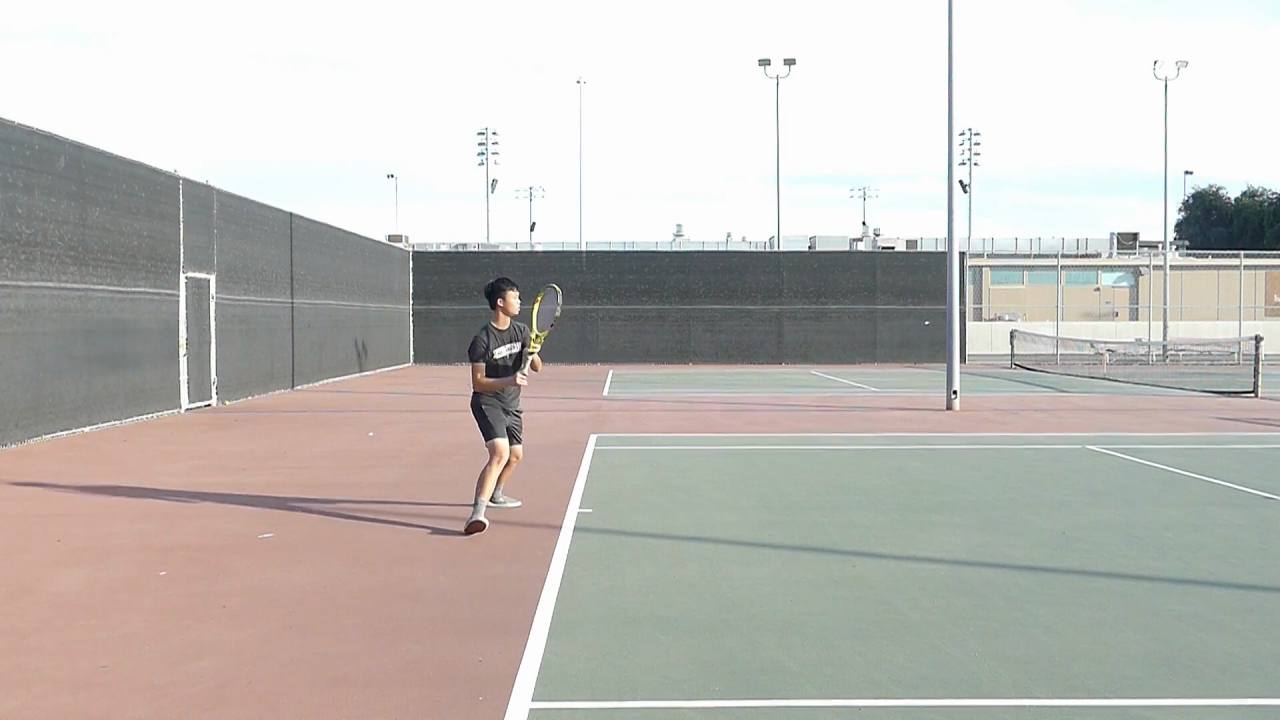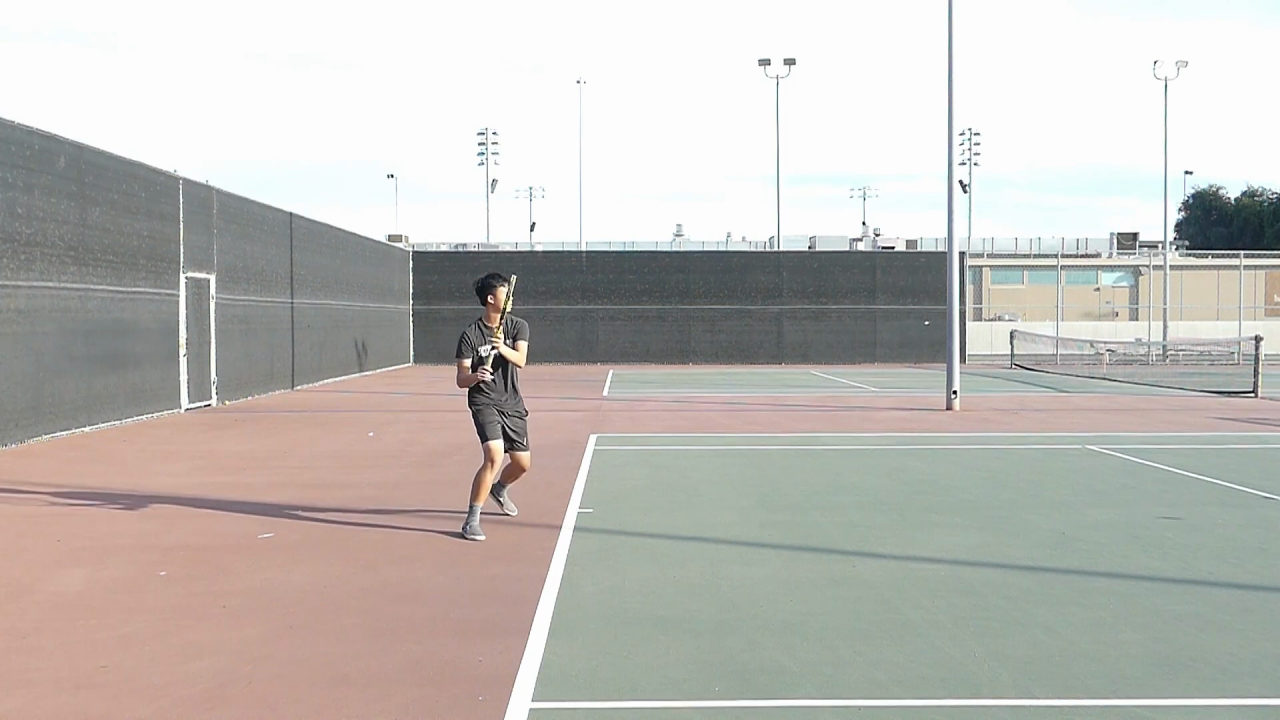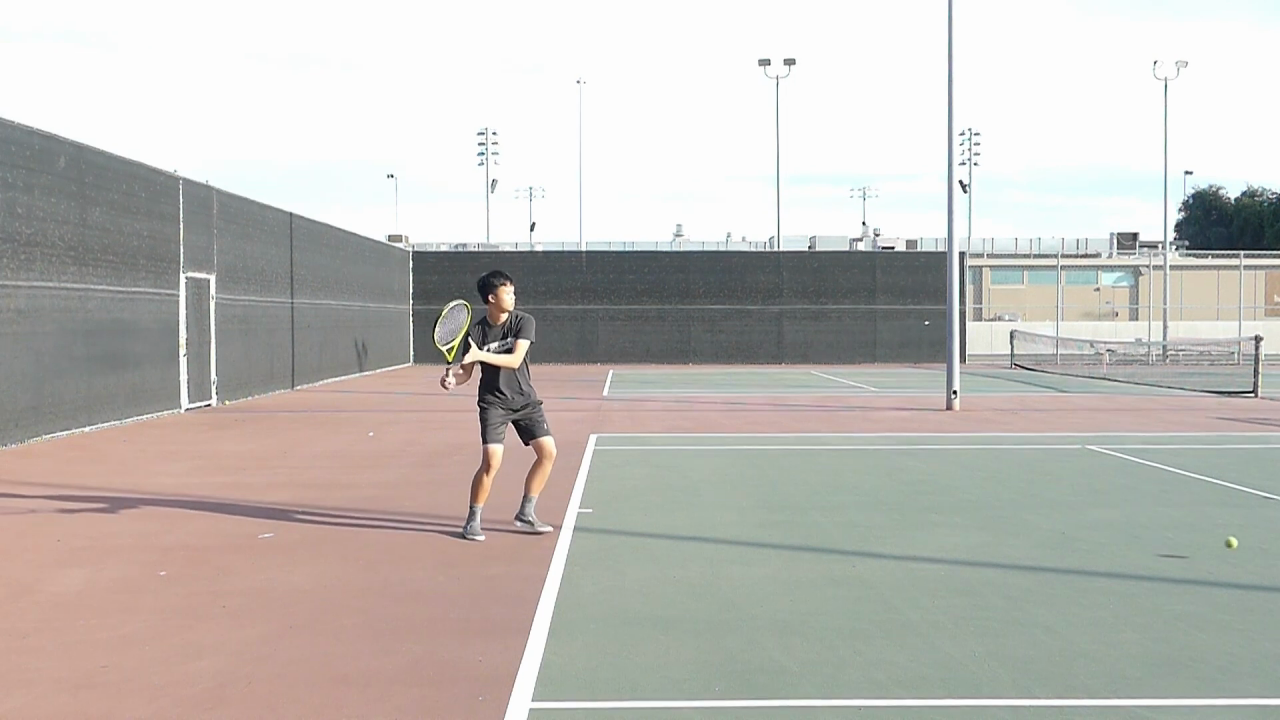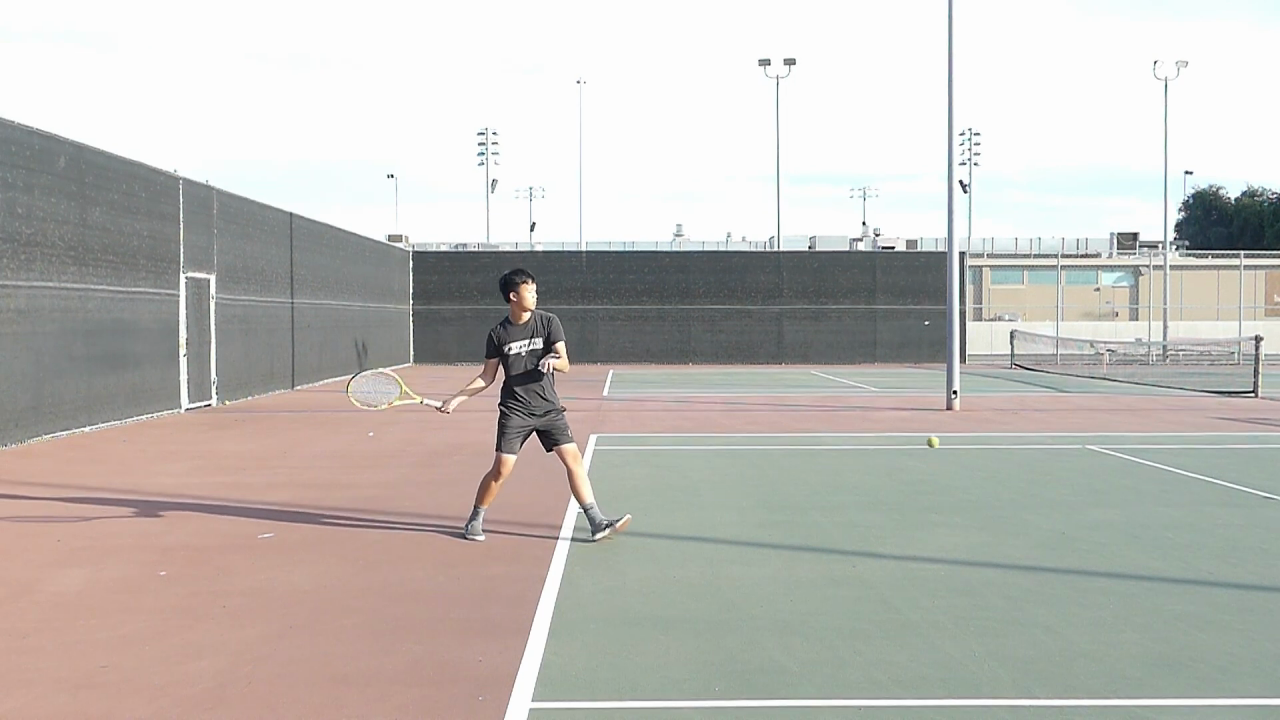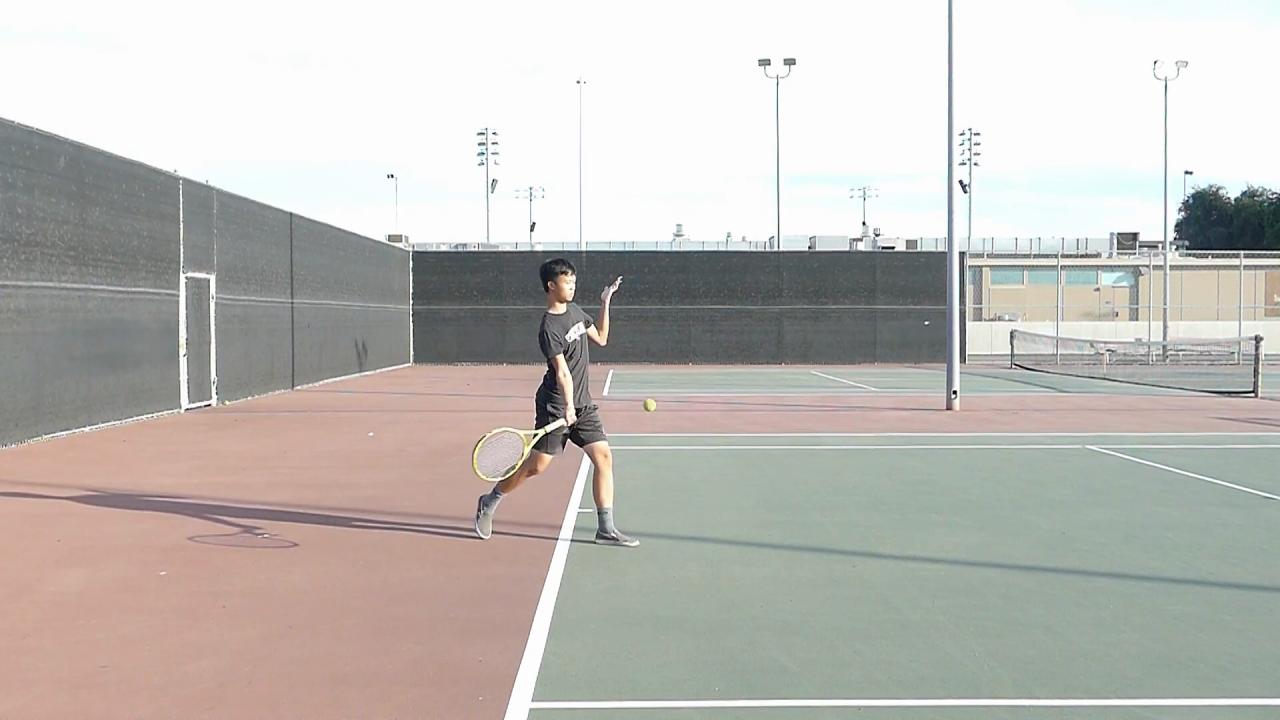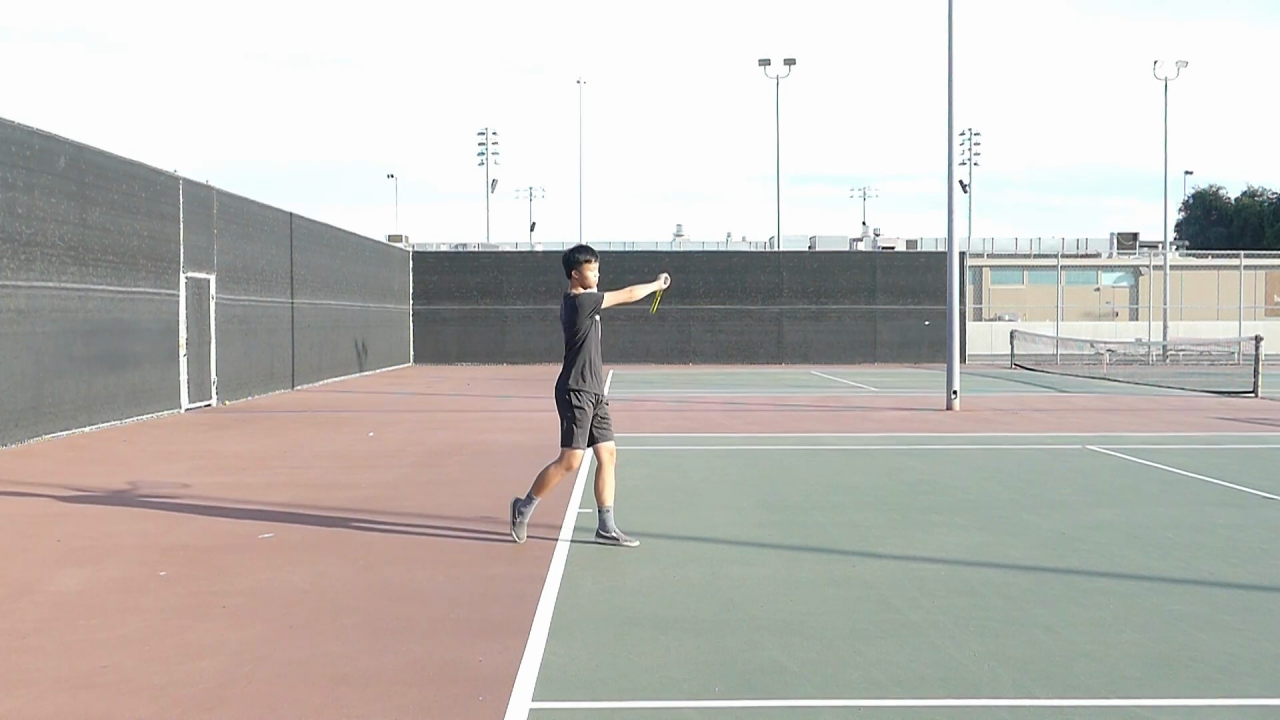
dt=0.4s
person 1, frame 1
left shoulder: (521, 330)
right shoulder: (481, 339)
left elbow: (536, 367)
right elbow: (477, 383)
left wrist: (534, 354)
right wrist: (509, 380)
left hip: (511, 404)
right hip: (487, 404)
left knee: (515, 455)
right knee: (499, 454)
left ankle: (495, 493)
right ankle: (477, 514)
person 1, frame 2
left shoulder: (518, 326)
right shoulder: (470, 335)
left elbow: (521, 360)
right elbow: (460, 380)
left wrist: (502, 348)
right wrist: (475, 375)
left hip: (513, 404)
right hip: (484, 403)
left knee: (523, 464)
right knee: (494, 457)
left ankle: (499, 489)
right ankle: (472, 520)
person 1, frame 3
left shoulder: (524, 321)
right shoulder: (474, 332)
left elbow: (515, 360)
right elbow: (466, 372)
left wrist: (481, 355)
right wrist: (452, 378)
left hip: (525, 399)
right hip: (494, 403)
left knee: (548, 451)
right knee: (491, 461)
left ankle: (526, 513)
right ankle: (473, 520)
person 1, frame 4
left shoulder: (549, 322)
right shoulder: (498, 334)
left elbow: (565, 364)
right elbow: (487, 377)
left wrist: (553, 360)
right wrist: (457, 398)
left hip: (548, 406)
right hip: (515, 410)
left knee: (573, 458)
right knee: (501, 469)
left ankle: (597, 523)
right ankle: (475, 520)
person 1, frame 5
left shoulder: (575, 312)
right shoulder: (549, 328)
left elbow: (601, 339)
right elbow: (562, 374)
left wrist: (605, 304)
right wrist: (567, 406)
left hip: (583, 403)
right hip: (556, 405)
left knee: (603, 456)
right knee: (536, 465)
left ankle: (606, 528)
right ankle: (489, 503)
person 1, frame 6
left shoulder: (579, 302)
right shoulder: (580, 302)
right elbow: (627, 294)
right wrist: (657, 283)
left hip: (593, 393)
right hip: (575, 392)
left knee: (607, 454)
right knee: (570, 460)
left ankle: (606, 528)
right ankle: (523, 507)
